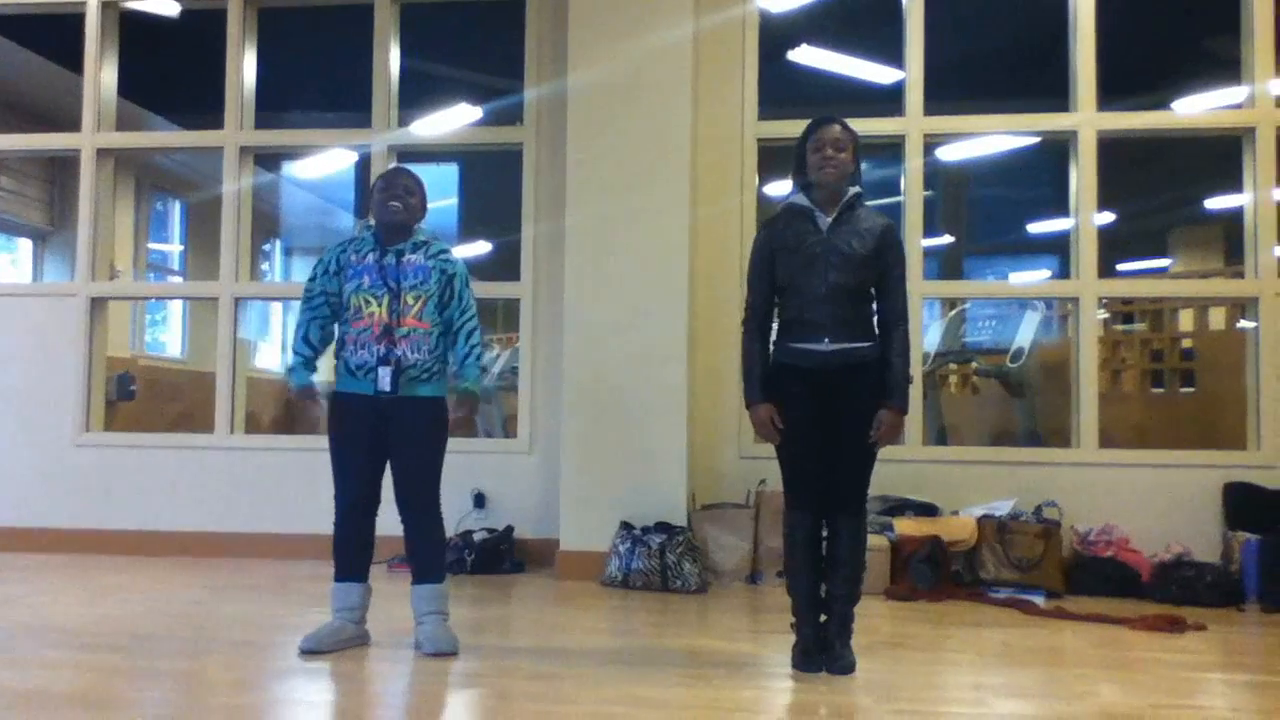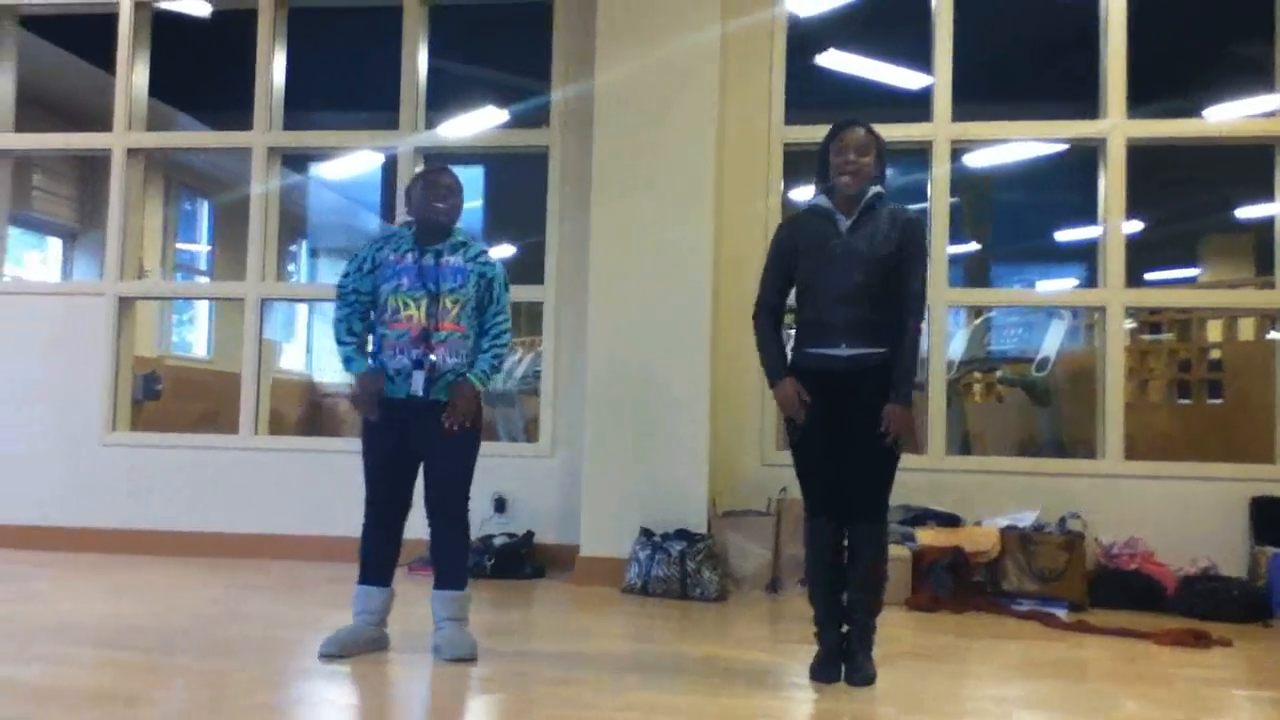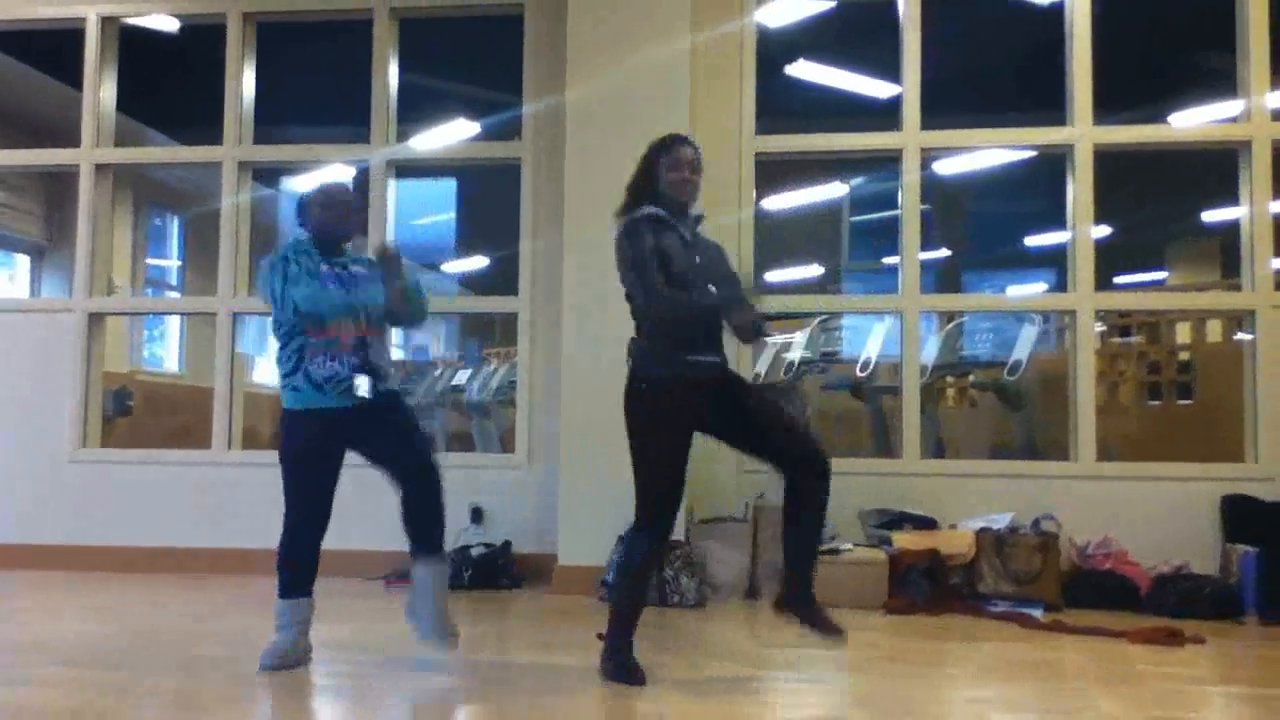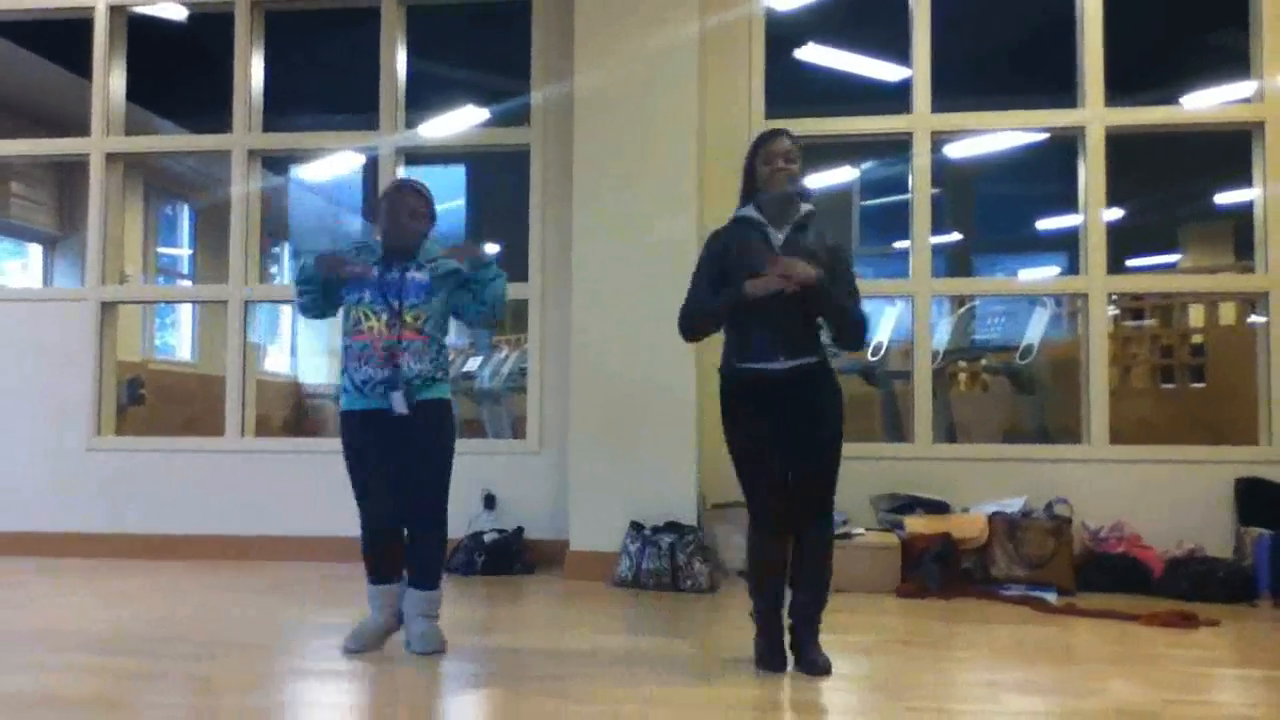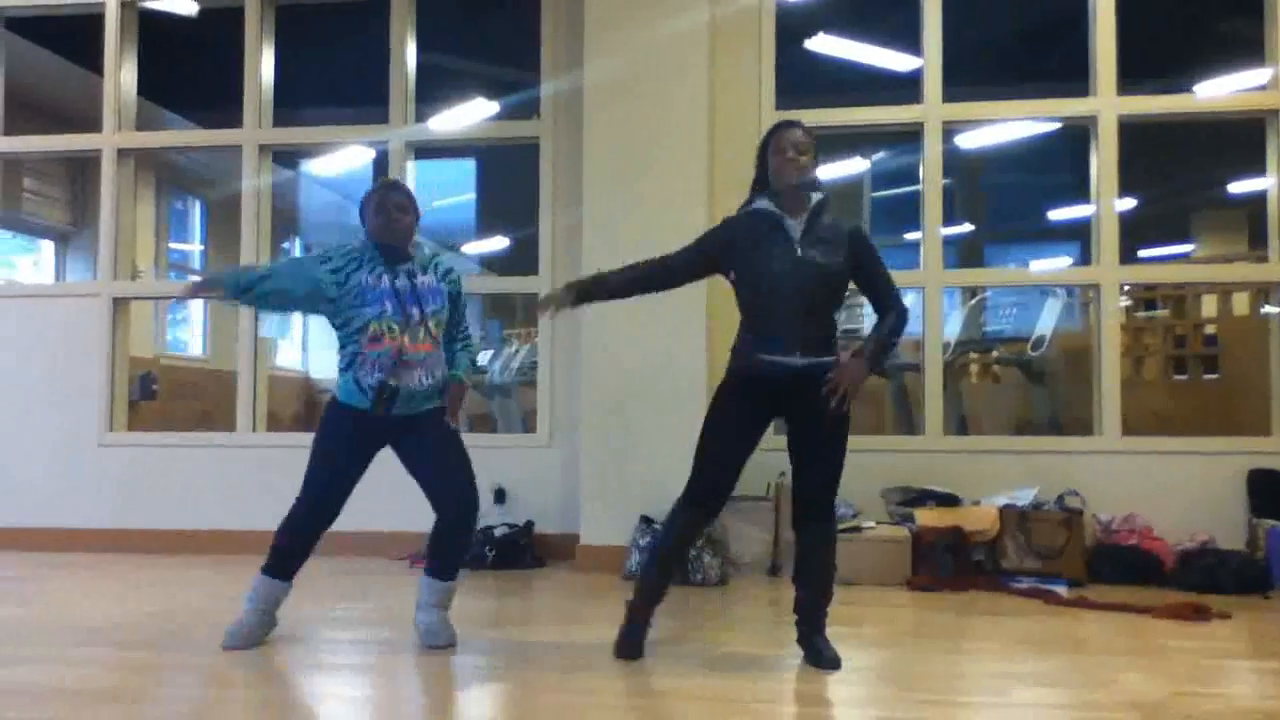
dt=1s
person 1, frame 1
left shoulder: (879, 230)
right shoulder: (777, 230)
left elbow: (894, 320)
right elbow: (756, 319)
left wrist: (895, 399)
right wrist: (756, 395)
left hip: (858, 378)
right hip: (794, 379)
left knee: (848, 506)
right knee: (802, 505)
left ankle: (838, 633)
right ankle: (806, 631)
person 1, frame 2
left shoulder: (902, 226)
right shoulder: (797, 228)
left elbow: (910, 316)
right elbow: (766, 311)
left wrist: (902, 394)
right wrist: (779, 376)
left hip: (874, 384)
right hip: (812, 383)
left knee: (867, 515)
right knee: (822, 513)
left ankle: (861, 643)
right ankle: (829, 640)
person 1, frame 3
left shoulder: (709, 248)
right shoulder: (640, 235)
left elbow: (744, 324)
right elbow: (661, 309)
left wrist: (746, 315)
right wrist: (725, 309)
left hip: (714, 380)
right hip: (660, 386)
left knee: (809, 464)
right knee: (655, 517)
left ankle: (798, 593)
right ankle: (616, 646)
person 1, frame 4
left shoulder: (825, 247)
right shoulder: (727, 242)
left elbow: (853, 336)
right elbow: (691, 325)
left wrist: (817, 284)
right wrist: (744, 293)
left hip: (809, 389)
right hip: (745, 389)
left knee: (813, 514)
right knee: (769, 516)
left ankle: (806, 637)
right ankle: (767, 632)
person 1, frame 5
left shoulder: (845, 238)
right shoulder: (740, 232)
left elbow: (893, 310)
right elbow: (663, 270)
left wrist: (867, 361)
right wrist: (582, 291)
left hip: (820, 386)
right hip: (752, 380)
left knee: (814, 512)
right knee: (701, 497)
left ankle: (813, 629)
right ankle: (638, 616)
person 2, frame 1
left shoulder: (442, 261)
right shoulder: (341, 257)
left elbow: (463, 325)
right elbow: (315, 317)
left wrist: (471, 383)
right wrist: (302, 375)
left hip: (420, 401)
right hip: (353, 399)
left knee: (421, 507)
right knee: (352, 506)
left ankle: (432, 619)
right ankle: (348, 617)
person 2, frame 2
left shoulder: (481, 262)
right shoulder: (379, 254)
left elbow: (498, 329)
right elbow: (349, 313)
left wrist: (474, 382)
right wrist: (361, 369)
left hip: (452, 404)
right hip: (390, 401)
left knee: (448, 511)
right knee: (382, 509)
left ankle: (450, 622)
right ankle: (369, 621)
person 2, frame 3
left shoulder: (367, 267)
right shoulder: (286, 264)
left elbow: (412, 314)
right elbow: (306, 304)
left wrist: (396, 279)
right wrist: (376, 296)
left hip: (371, 397)
right hip: (311, 405)
left knee: (423, 480)
right knee: (305, 518)
left ankle: (428, 596)
right ankle: (292, 633)
person 2, frame 4
left shoulder: (446, 272)
right shoulder: (354, 261)
left elbow: (486, 313)
right elbow: (314, 306)
left wrist: (481, 268)
right wrist: (319, 271)
left hip: (425, 408)
right hip: (363, 411)
left knee: (426, 514)
right knee: (378, 516)
left ankle: (423, 617)
right ankle: (385, 607)
person 2, frame 5
left shoulder: (444, 274)
right shoulder: (340, 268)
left elbow: (462, 336)
right elbow: (288, 285)
left wrist: (458, 378)
right wrist: (229, 282)
left hip: (424, 412)
right hip: (355, 410)
left knee: (462, 504)
right knee: (313, 510)
left ankle: (431, 610)
right ankle: (259, 609)
